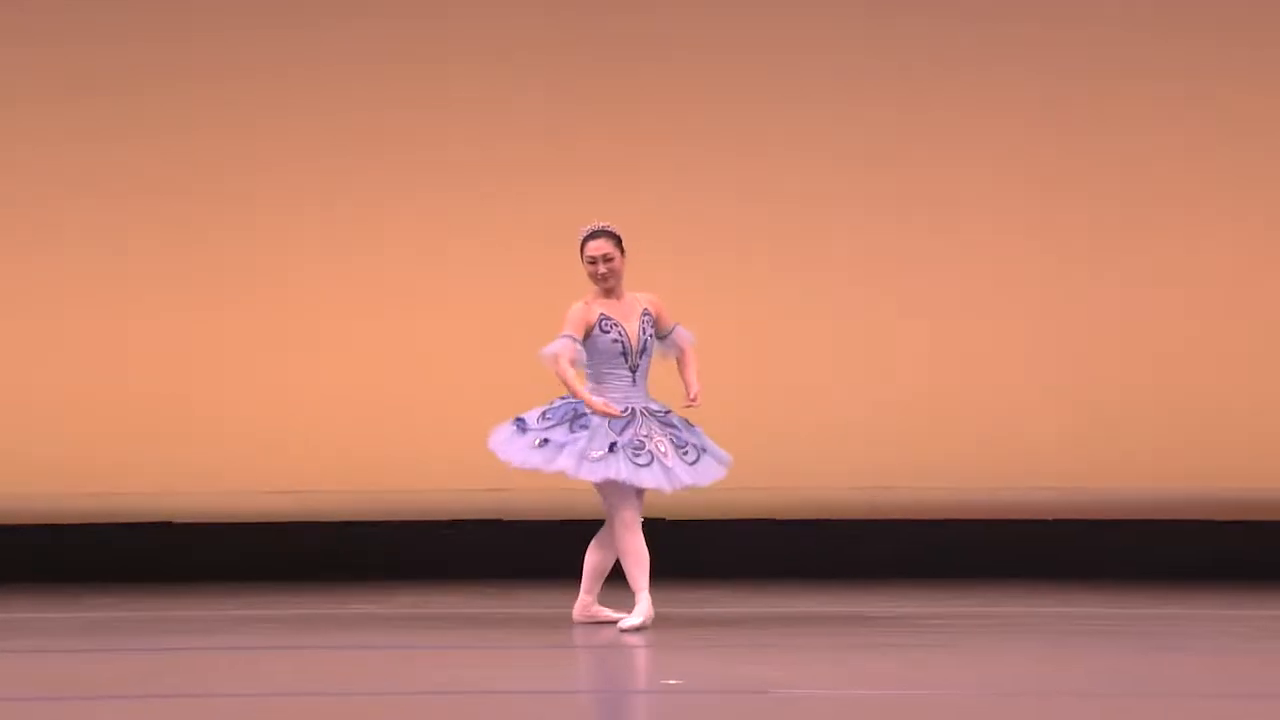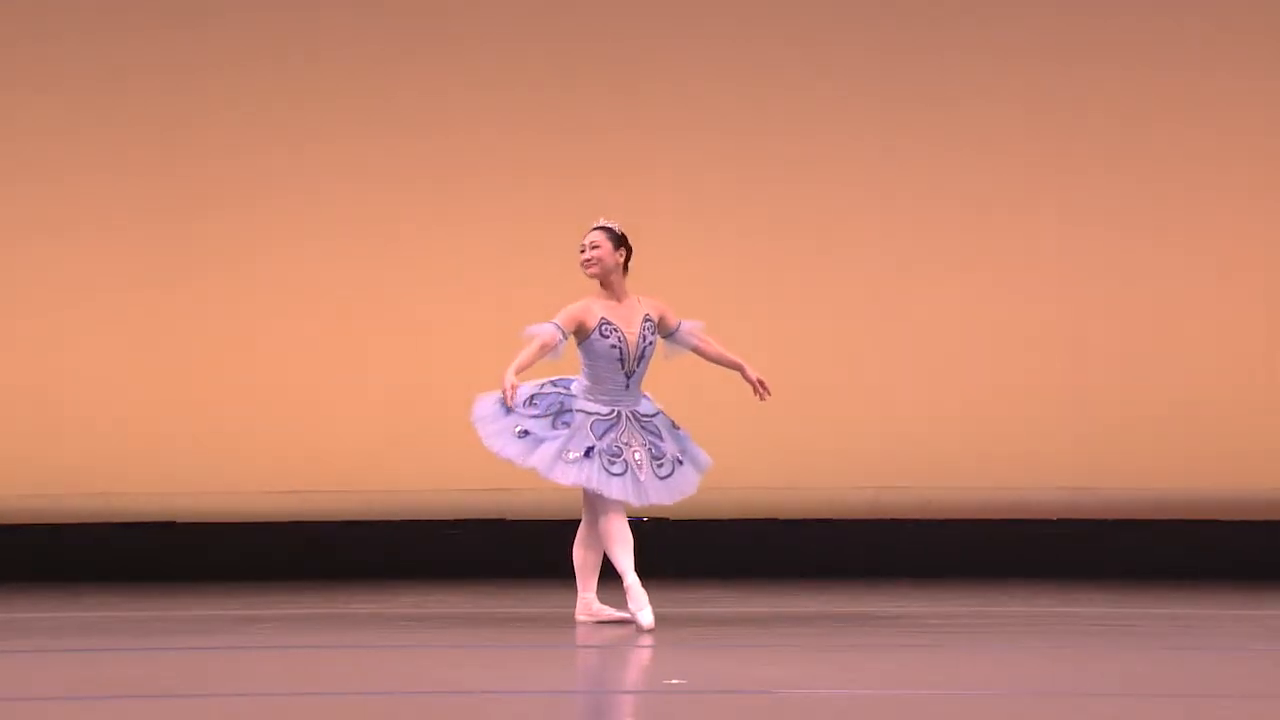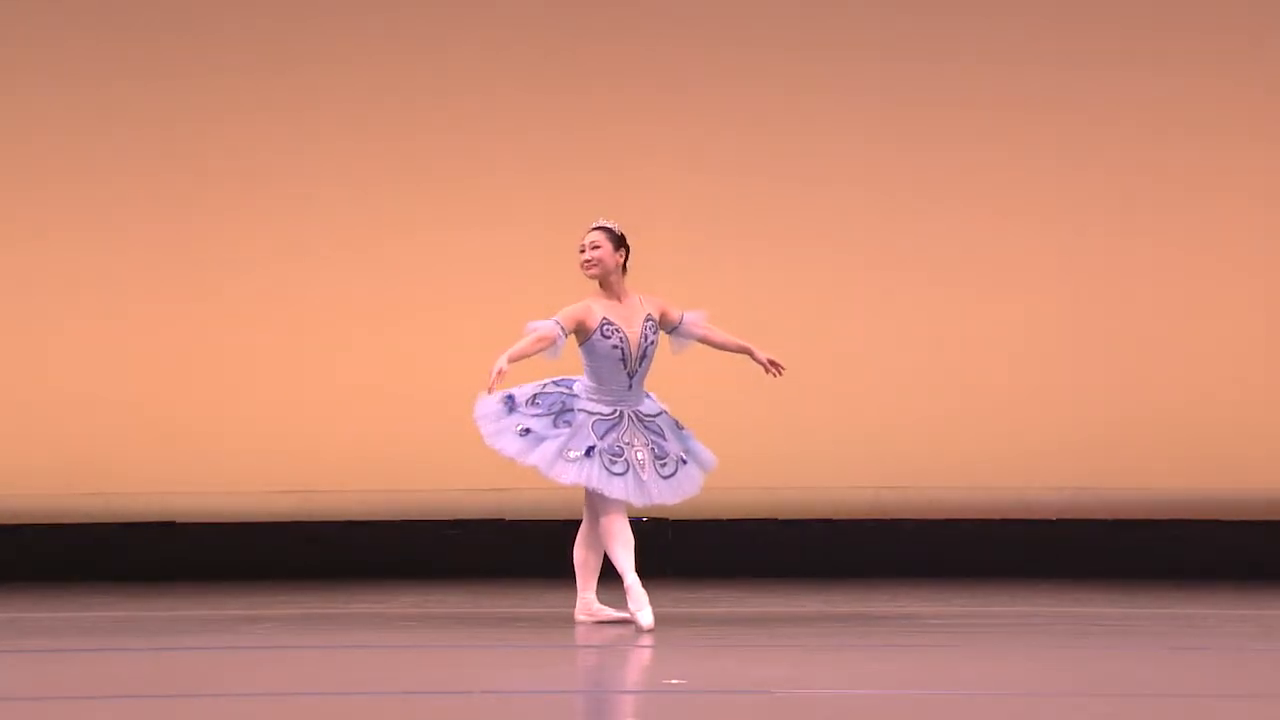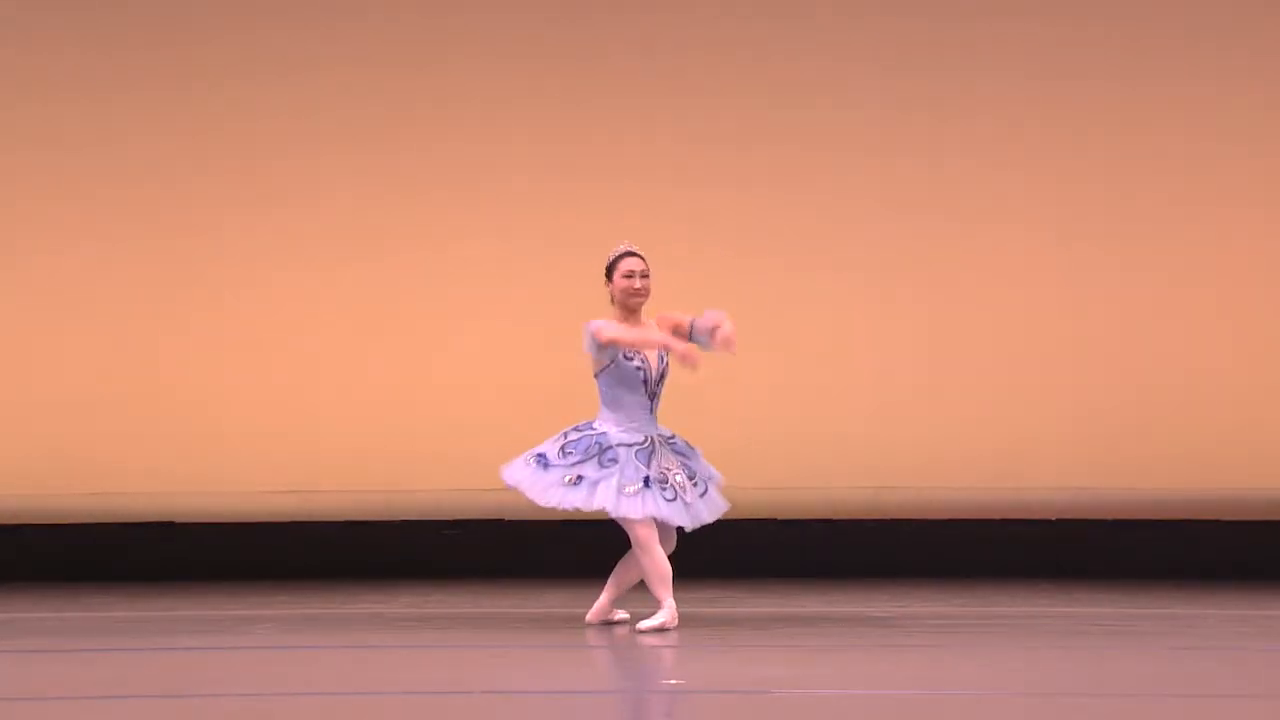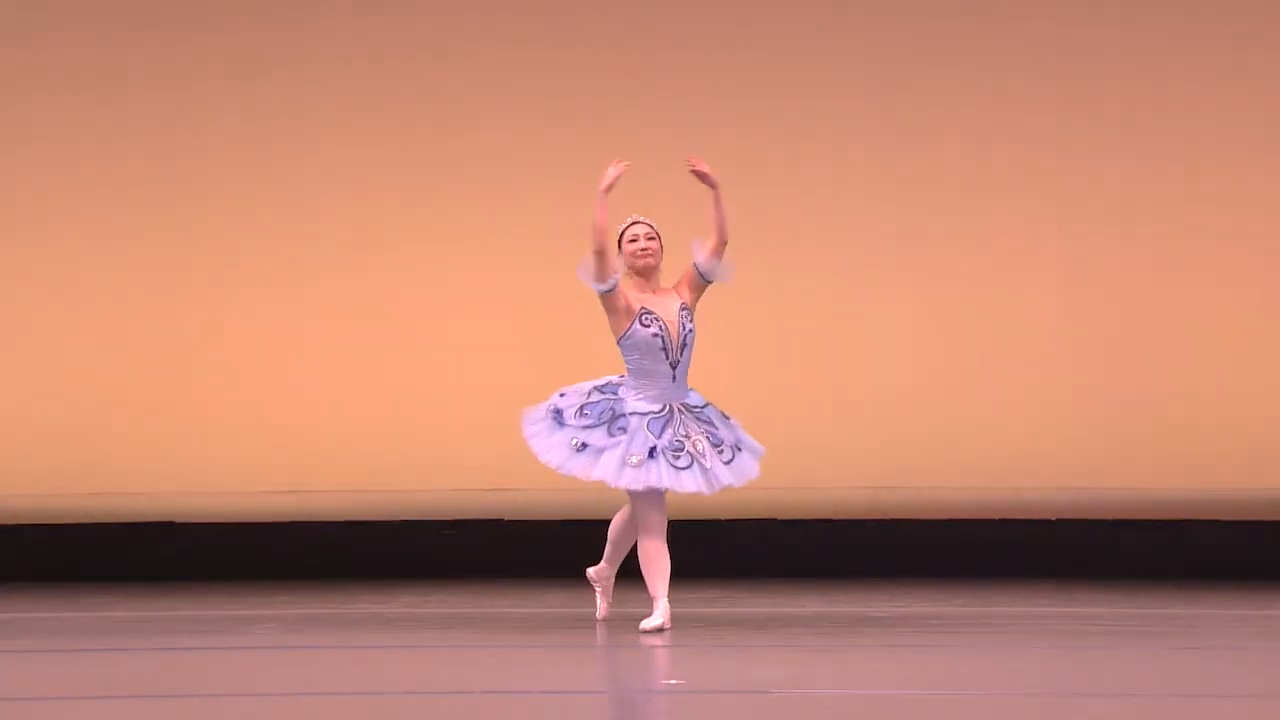
dt=1s
person 1, frame 1
left shoulder: (648, 304)
right shoulder: (583, 311)
left elbow: (681, 348)
right elbow: (561, 359)
left wrist: (692, 384)
right wrist: (585, 398)
left hip: (645, 421)
right hip: (600, 423)
left knee: (621, 519)
right knee: (626, 515)
left ankle: (586, 603)
right ankle: (643, 602)
person 1, frame 2
left shoulder: (652, 309)
right shoulder: (583, 311)
left elbow: (695, 340)
right elbow: (543, 341)
left wrist: (742, 367)
right wrist: (512, 372)
left hip: (631, 419)
right hip: (590, 417)
left knee: (598, 510)
right knee: (609, 507)
left ankle: (588, 601)
person 1, frame 3
left shoulder: (652, 307)
right shoulder: (584, 312)
left elbow: (701, 330)
right elbow: (543, 335)
left wrist: (752, 351)
right wrist: (505, 359)
left hip: (634, 419)
right hip: (591, 418)
left knee: (600, 511)
right knee: (610, 509)
left ankle: (587, 602)
right ankle: (633, 587)
person 1, frame 4
left shoulder: (665, 327)
right shoulder: (605, 330)
left elbow: (713, 323)
right elbow: (609, 335)
left wrist: (724, 328)
right wrist: (667, 342)
left hip: (653, 446)
right hip: (614, 447)
left knee: (663, 540)
right knee: (645, 534)
left ankle: (602, 607)
right ankle: (668, 606)
person 1, frame 5
left shoulder: (683, 294)
right shoulder: (619, 300)
left elbow: (719, 245)
right elbow: (598, 251)
left wrist: (713, 191)
right wrist: (604, 193)
left hip: (679, 416)
right hip: (634, 419)
left knee: (642, 508)
right knee: (650, 514)
left ankle: (604, 573)
right ankle: (660, 606)
